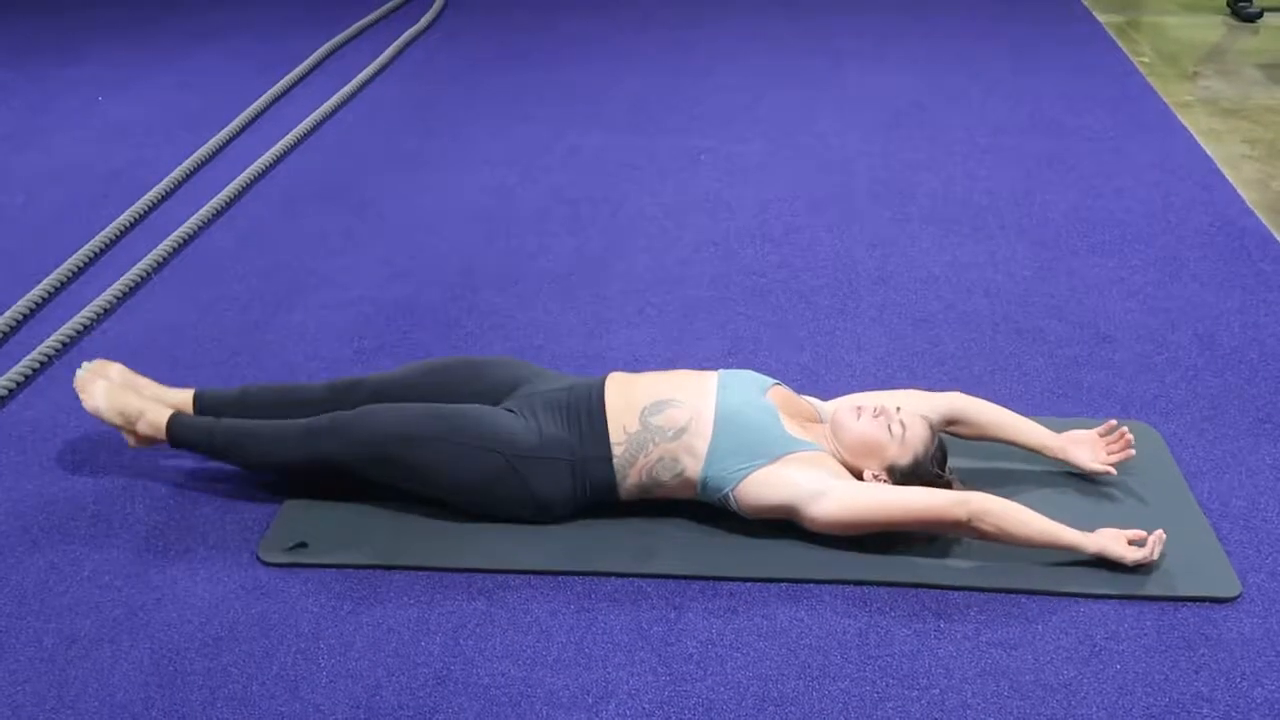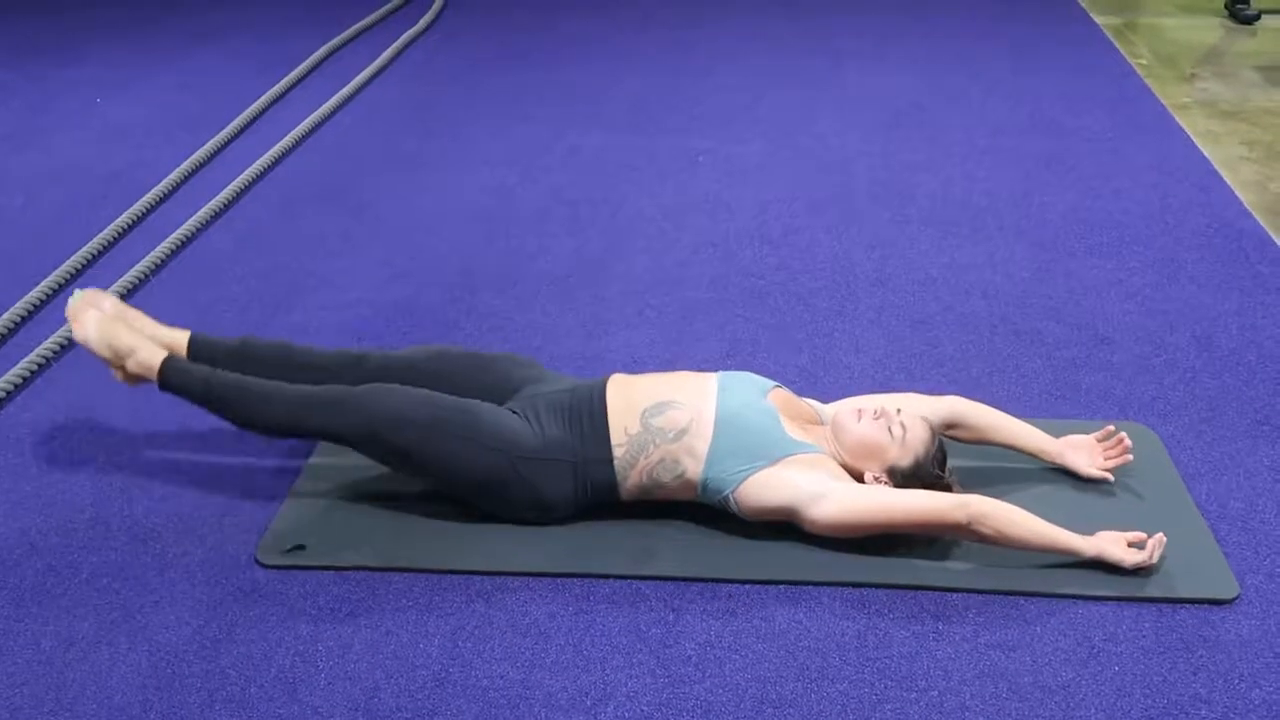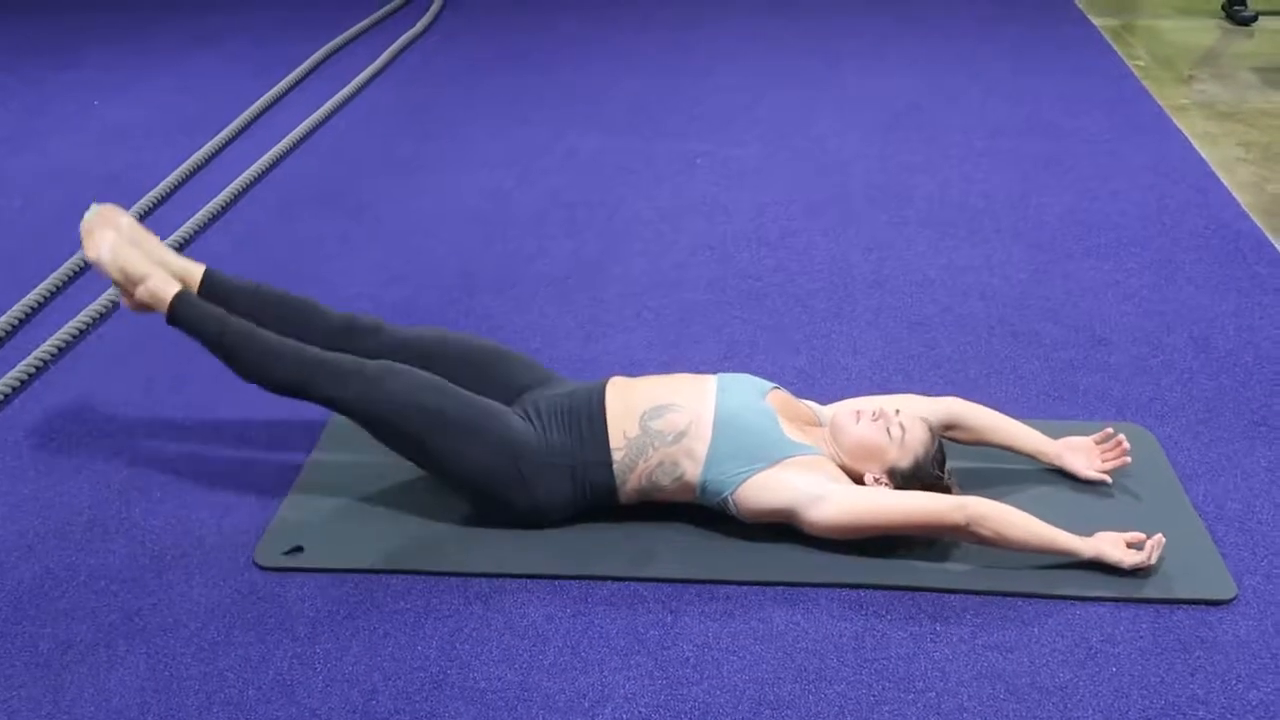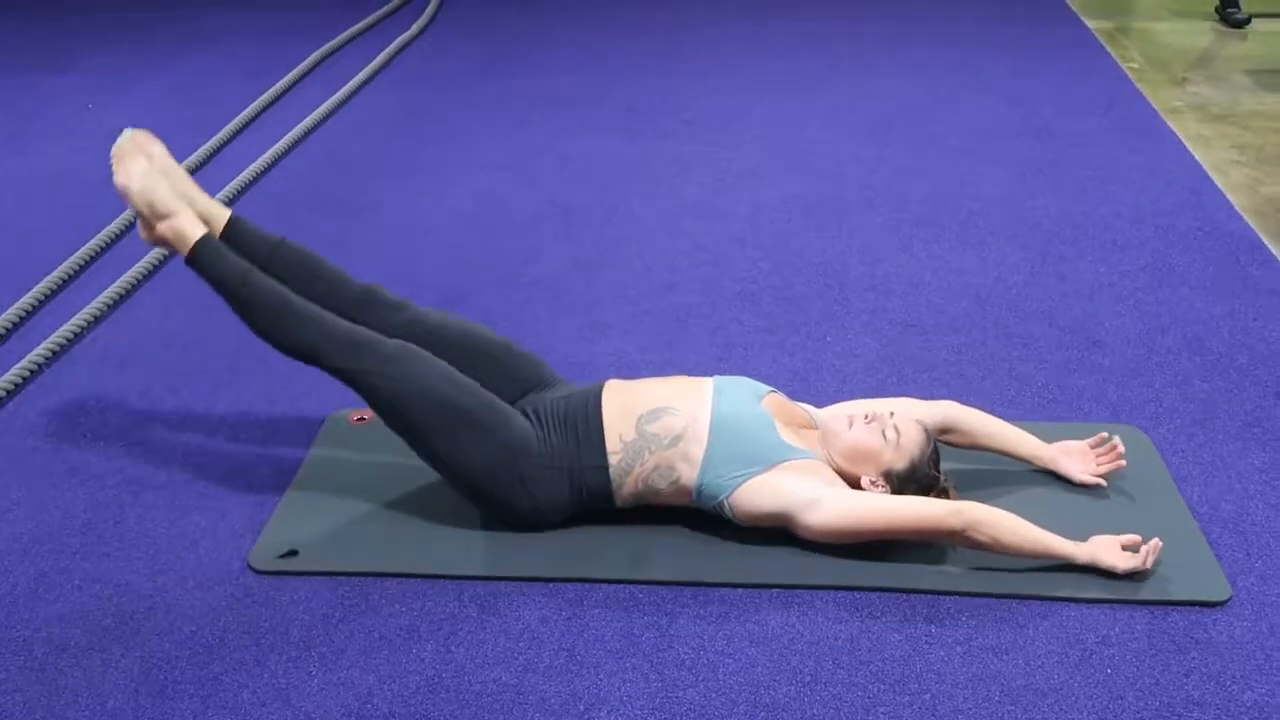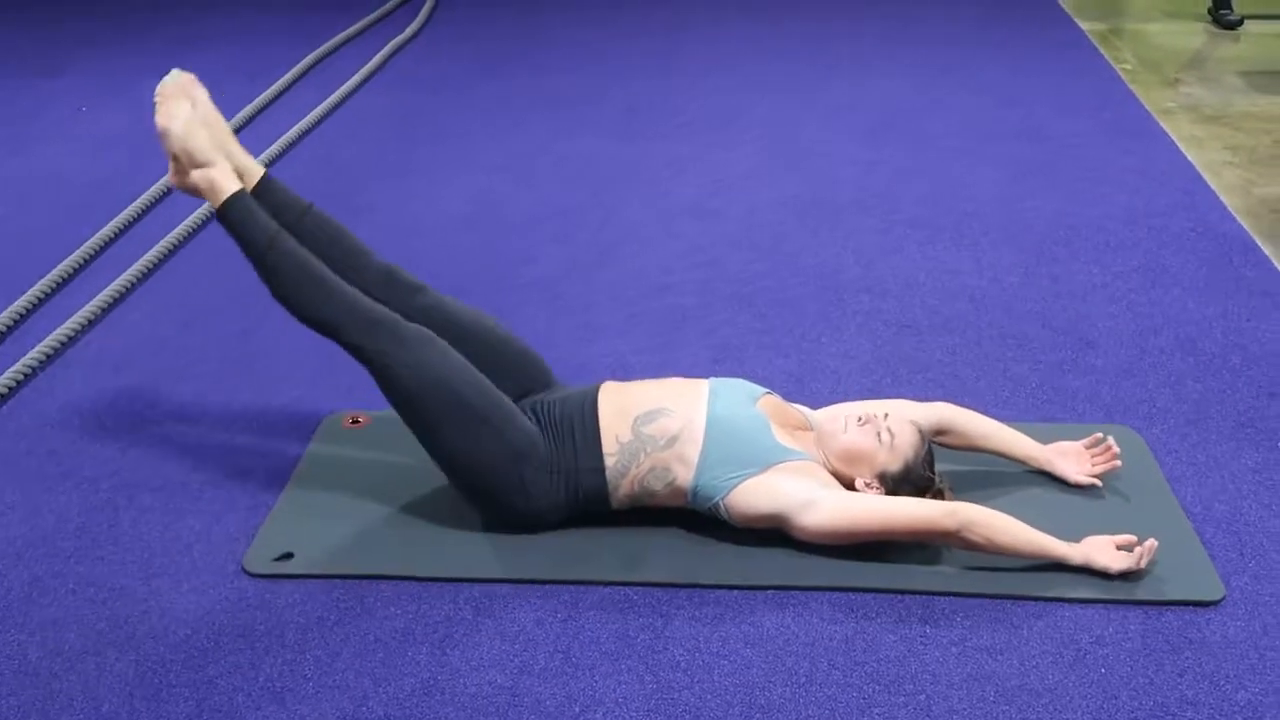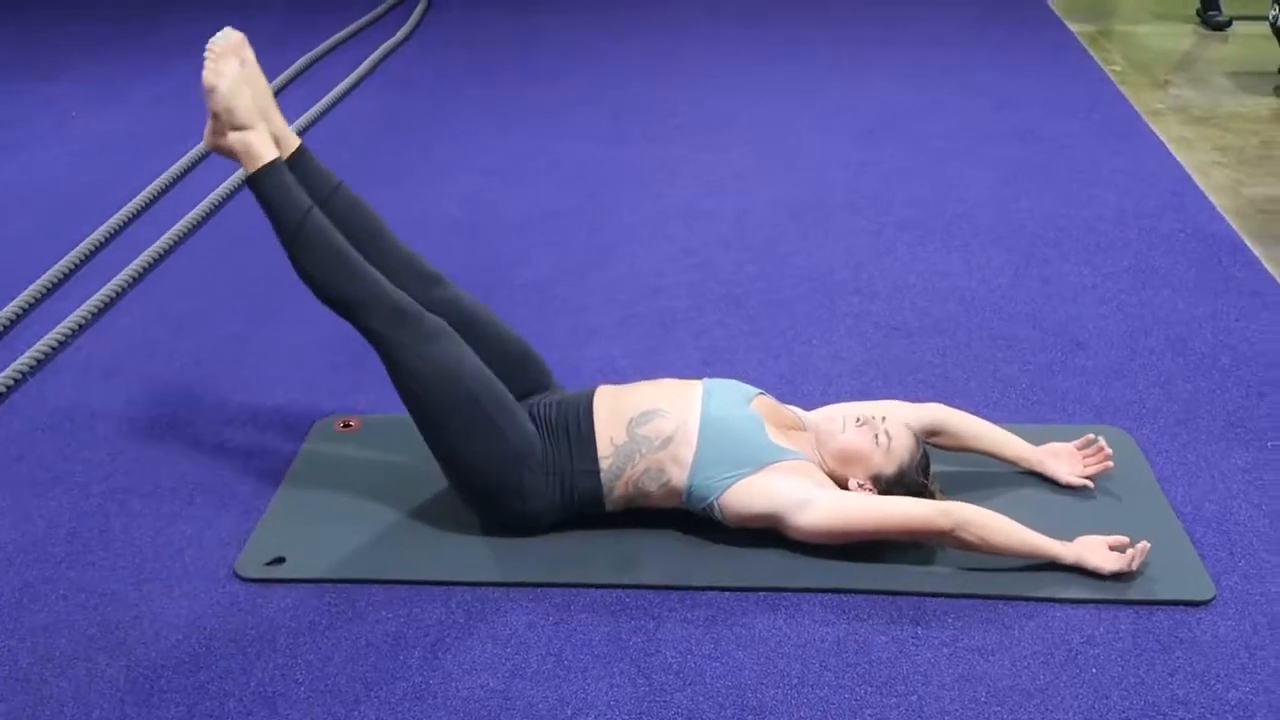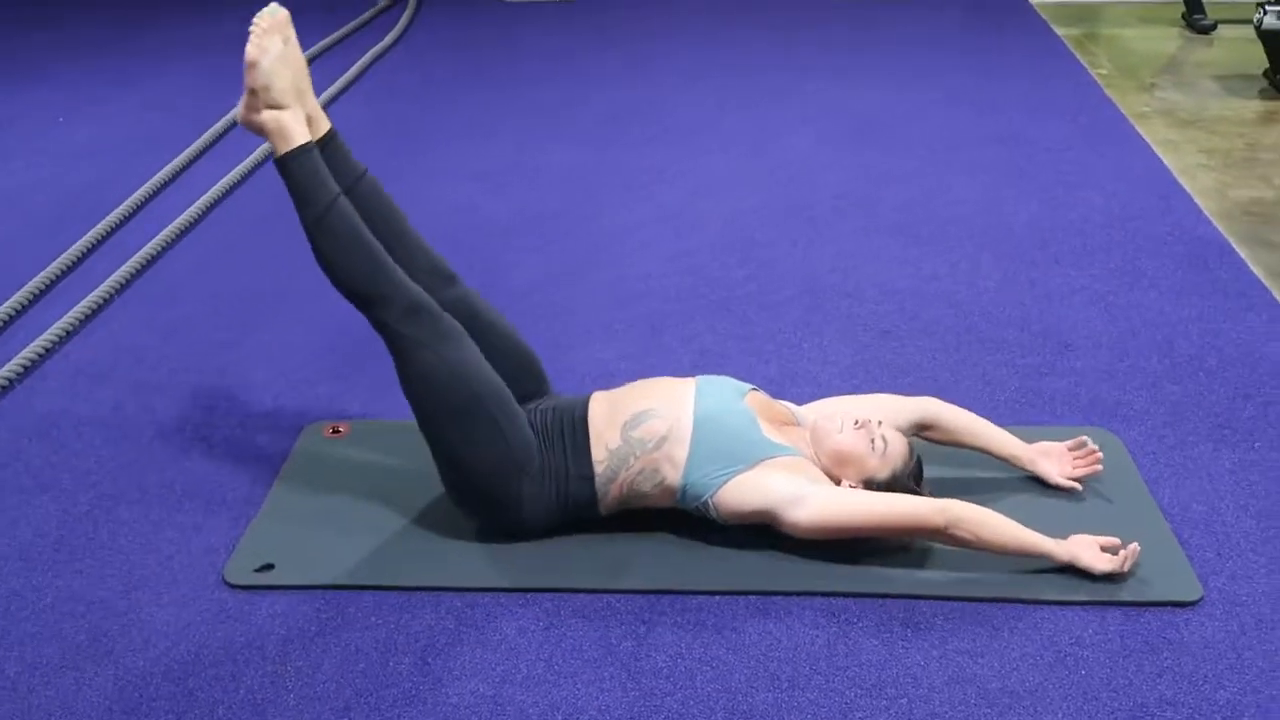
dt=0.2s
person 1, frame 1
left shoulder: (819, 489)
right shoulder: (825, 413)
left elbow: (964, 511)
right elbow: (954, 398)
left wrist: (1097, 543)
right wrist: (1064, 443)
left hip: (548, 465)
right hip: (569, 395)
left knee: (345, 437)
right knee: (362, 392)
left ankle: (162, 424)
right ankle: (178, 401)
person 1, frame 2
left shoulder: (819, 490)
right shoulder: (819, 415)
left elbow: (961, 512)
right elbow: (954, 401)
left wrist: (1092, 547)
right wrist: (1059, 447)
left hip: (547, 465)
right hip: (568, 393)
left knee: (344, 411)
right knee: (366, 371)
left ankle: (154, 364)
right ankle: (171, 344)
person 1, frame 3
left shoulder: (820, 493)
right shoulder: (819, 418)
left elbow: (962, 513)
right elbow: (954, 405)
left wrist: (1092, 550)
right wrist: (1059, 451)
left hip: (543, 469)
right hip: (567, 397)
left knee: (349, 378)
right knee: (379, 342)
left ankle: (167, 296)
right ankle: (181, 278)
person 1, frame 4
left shoulder: (815, 498)
right shoulder: (814, 422)
left elbow: (957, 521)
right elbow: (949, 410)
left wrist: (1085, 554)
right wrist: (1054, 455)
left hip: (537, 471)
right hip: (562, 403)
left knee: (359, 348)
right knee: (388, 318)
left ankle: (191, 236)
right ankle: (206, 219)
person 1, frame 5
left shoulder: (809, 499)
right shoulder: (813, 425)
left elbow: (952, 521)
right elbow: (945, 411)
left wrist: (1077, 554)
right wrist: (1048, 458)
left hip: (534, 473)
right hip: (565, 405)
left knee: (379, 328)
right knee: (404, 300)
left ankle: (223, 186)
right ankle: (239, 174)
person 1, frame 6
left shoulder: (804, 497)
right shoulder: (803, 428)
left elbow: (946, 519)
right elbow: (936, 413)
left wrist: (1070, 554)
right wrist: (1037, 457)
left hip: (530, 476)
right hip: (560, 410)
left knee: (397, 315)
right knee: (422, 290)
left ankle: (259, 152)
right ankle: (273, 140)
person 1, frame 7
left shoulder: (795, 494)
right shoulder: (802, 425)
left elbow: (942, 517)
right elbow: (928, 406)
left wrist: (1064, 551)
right wrist: (1030, 457)
left hip: (522, 484)
right hip: (552, 420)
left knee: (406, 307)
right knee: (434, 286)
left ankle: (290, 133)
